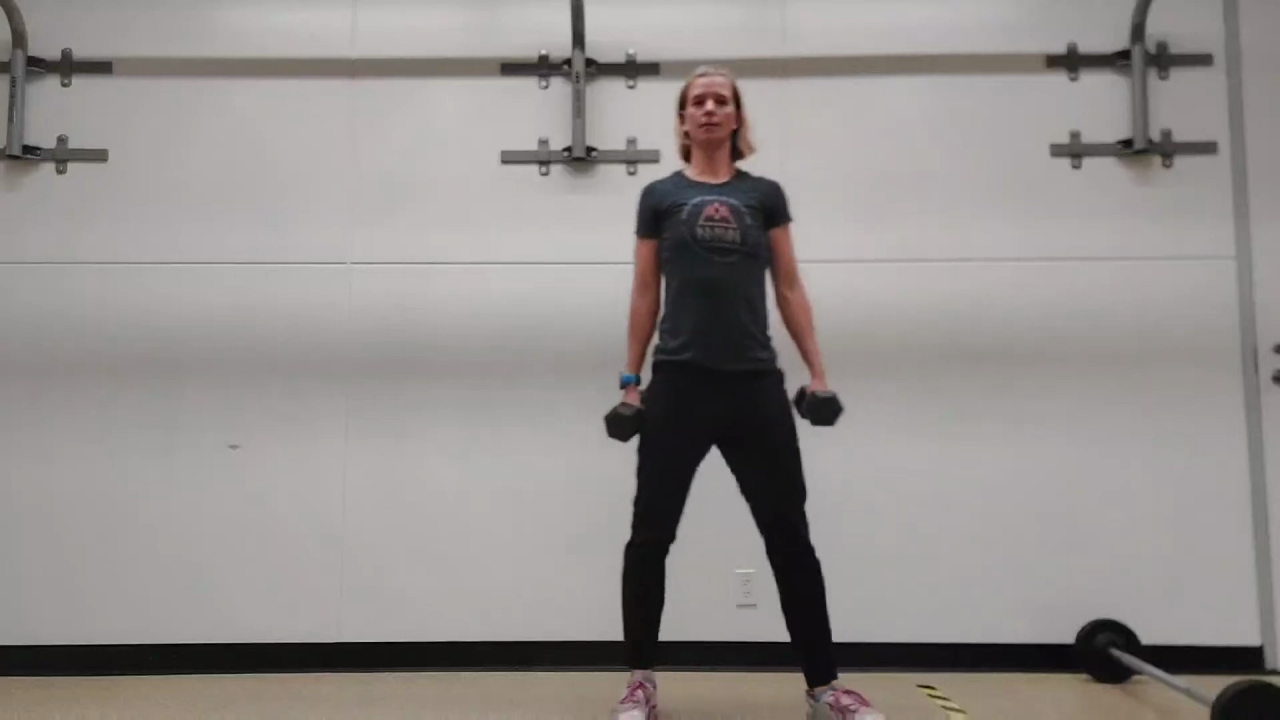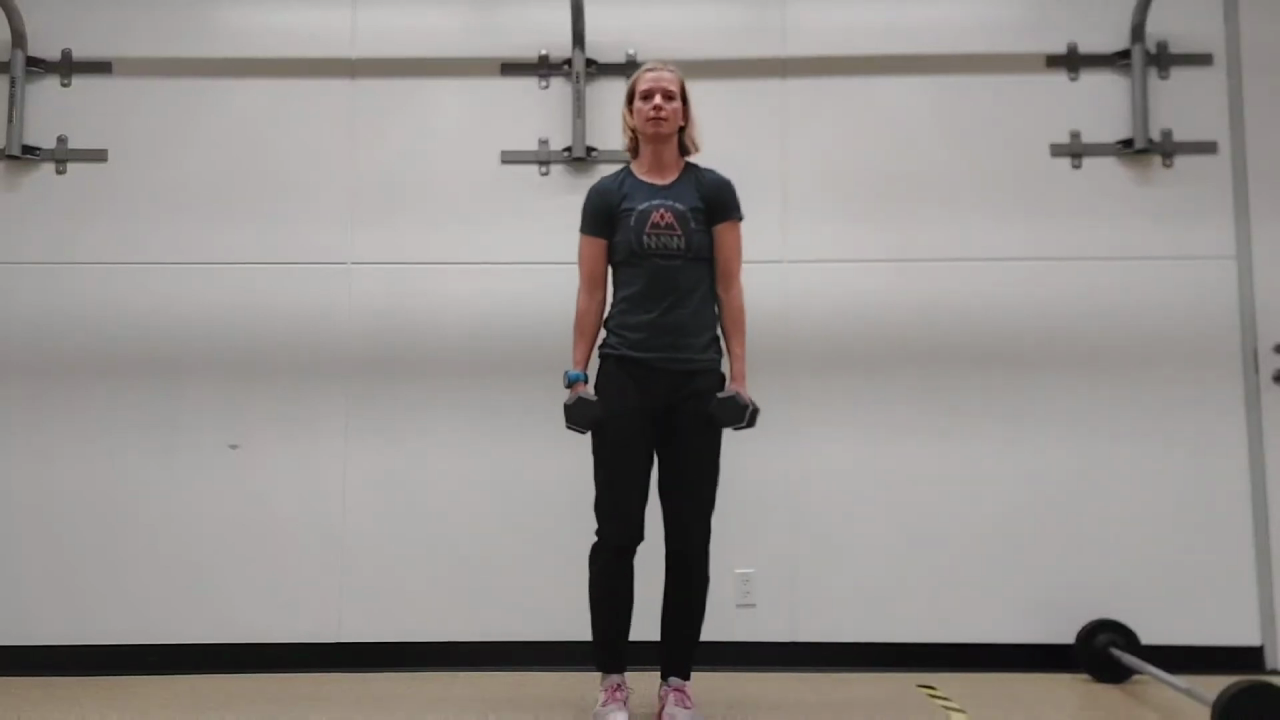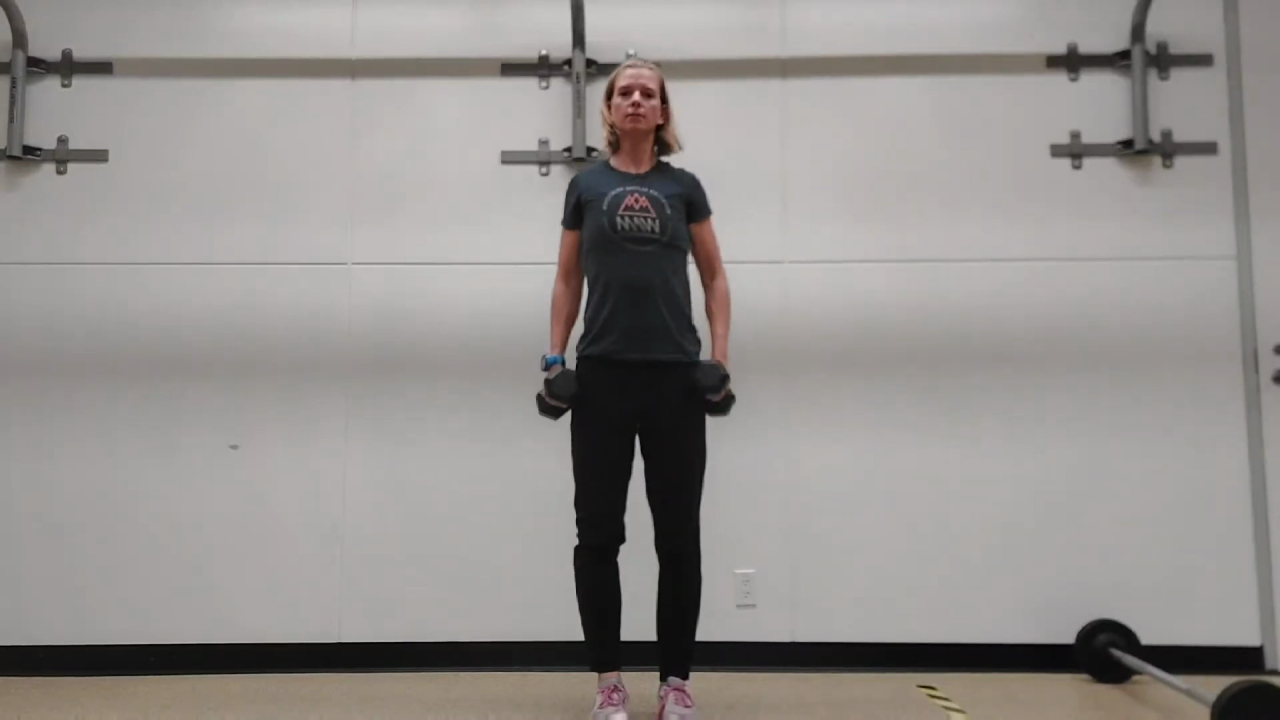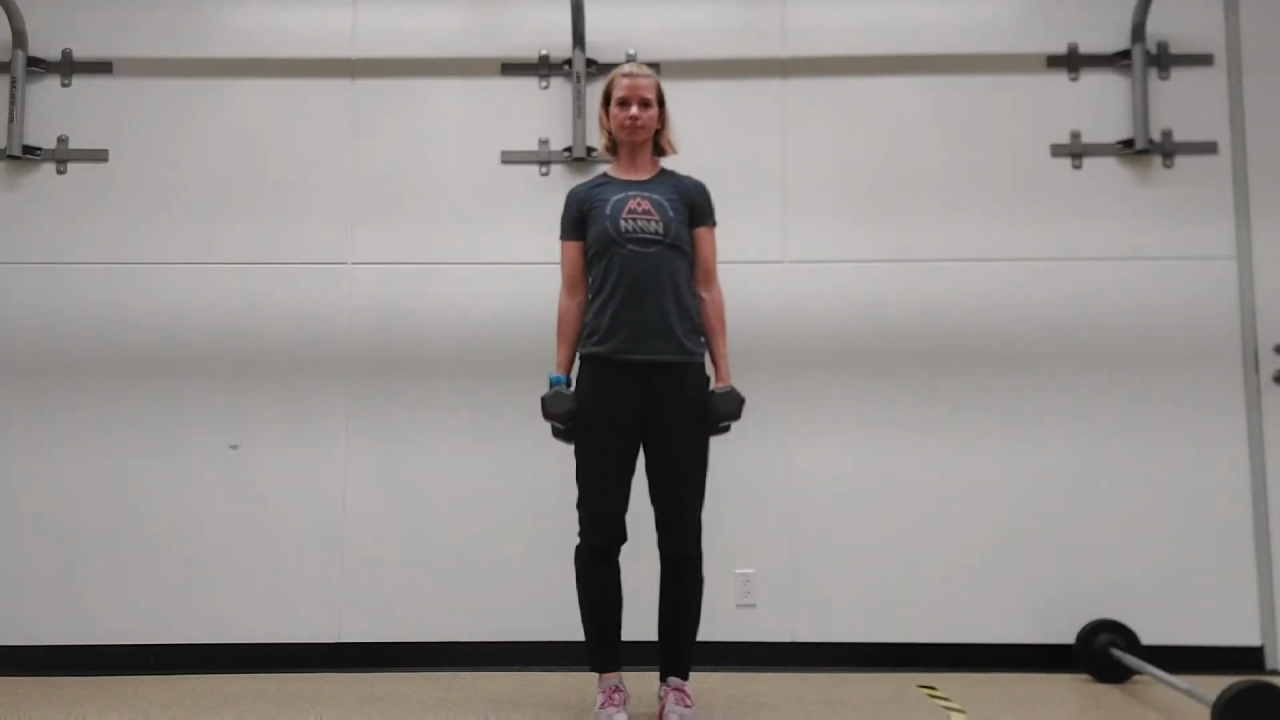
dt=1s
person 1, frame 1
left shoulder: (765, 194)
right shoulder: (659, 196)
left elbow: (788, 288)
right elbow: (645, 295)
left wrist: (816, 371)
right wrist: (631, 379)
left hip: (754, 381)
right hip: (679, 382)
left knee: (789, 537)
right knee: (650, 536)
person 1, frame 2
left shoulder: (713, 189)
right shoulder: (606, 194)
left elbow: (729, 288)
right elbow: (591, 292)
left wrist: (739, 374)
right wrist: (577, 375)
left hip: (695, 379)
right hip: (625, 376)
left knee: (689, 534)
right knee: (618, 529)
person 1, frame 3
left shoulder: (684, 185)
right shoulder: (586, 184)
left elbow: (714, 277)
right elbow: (567, 280)
left wrist: (721, 356)
right wrist: (554, 356)
left hip: (674, 375)
right hip: (602, 375)
left knee: (678, 532)
right knee: (598, 530)
person 1, frame 4
left shoulder: (689, 192)
right shoulder: (585, 197)
left elbow: (707, 289)
right elbow: (572, 294)
left wrist: (723, 373)
right wrist: (559, 377)
left hip: (677, 376)
right hip: (605, 376)
left knee: (680, 535)
right knee: (599, 533)
